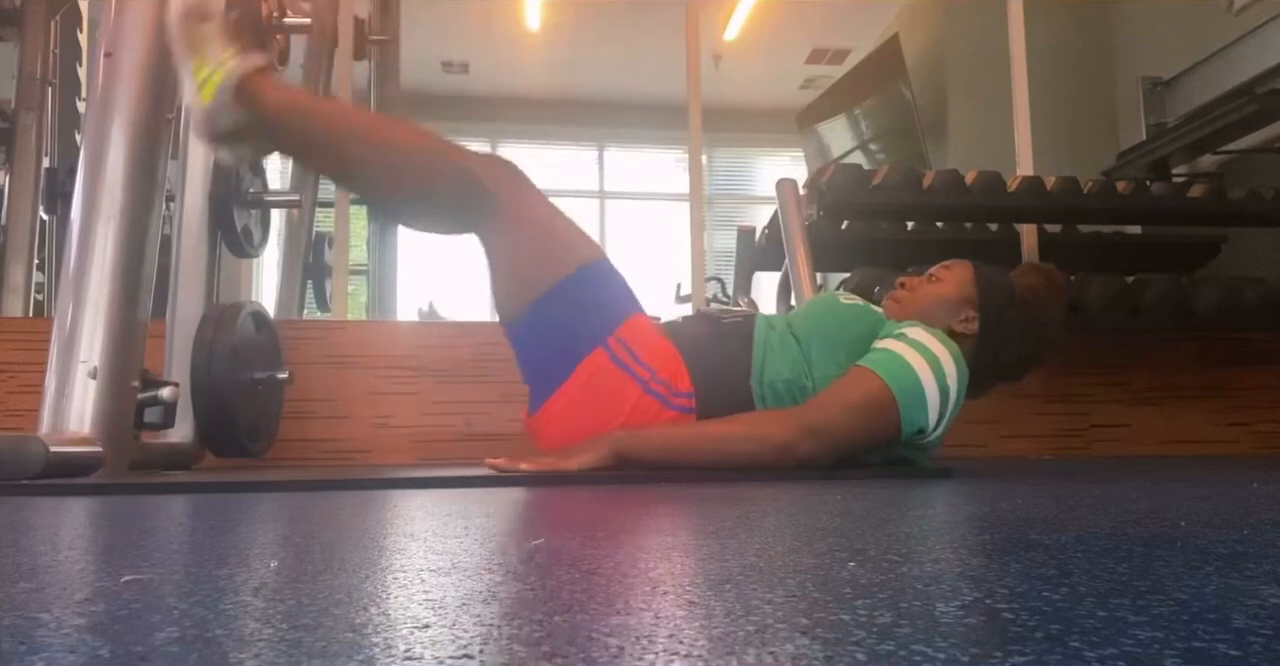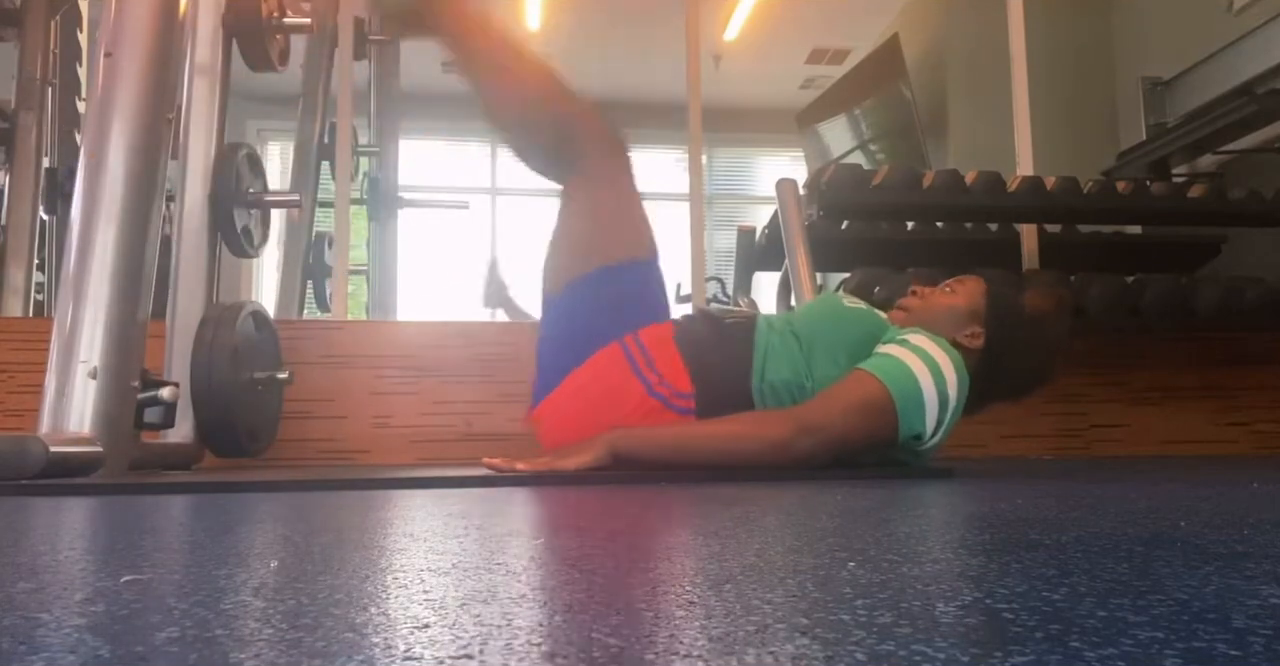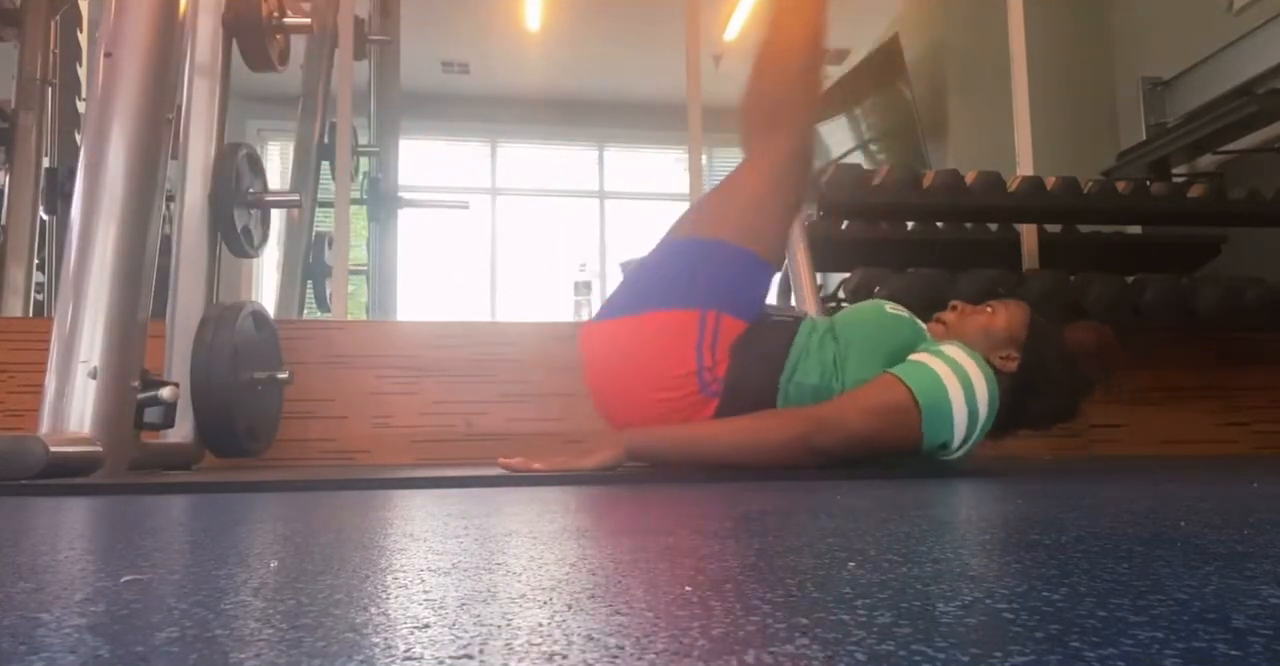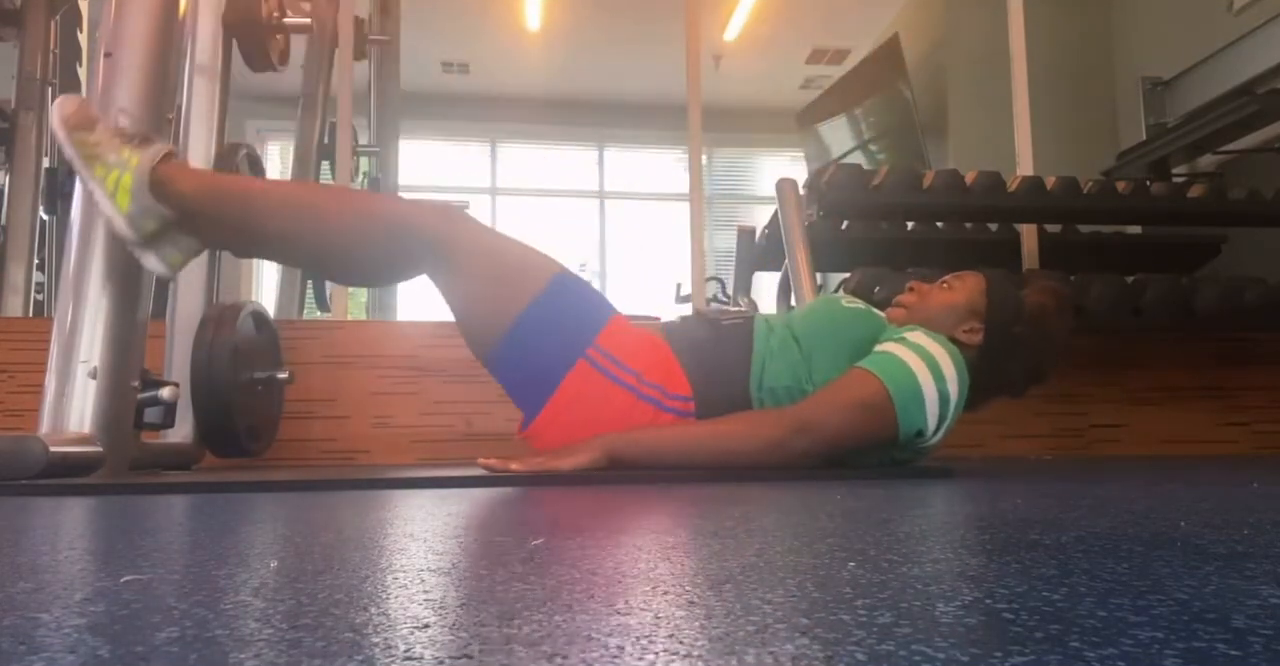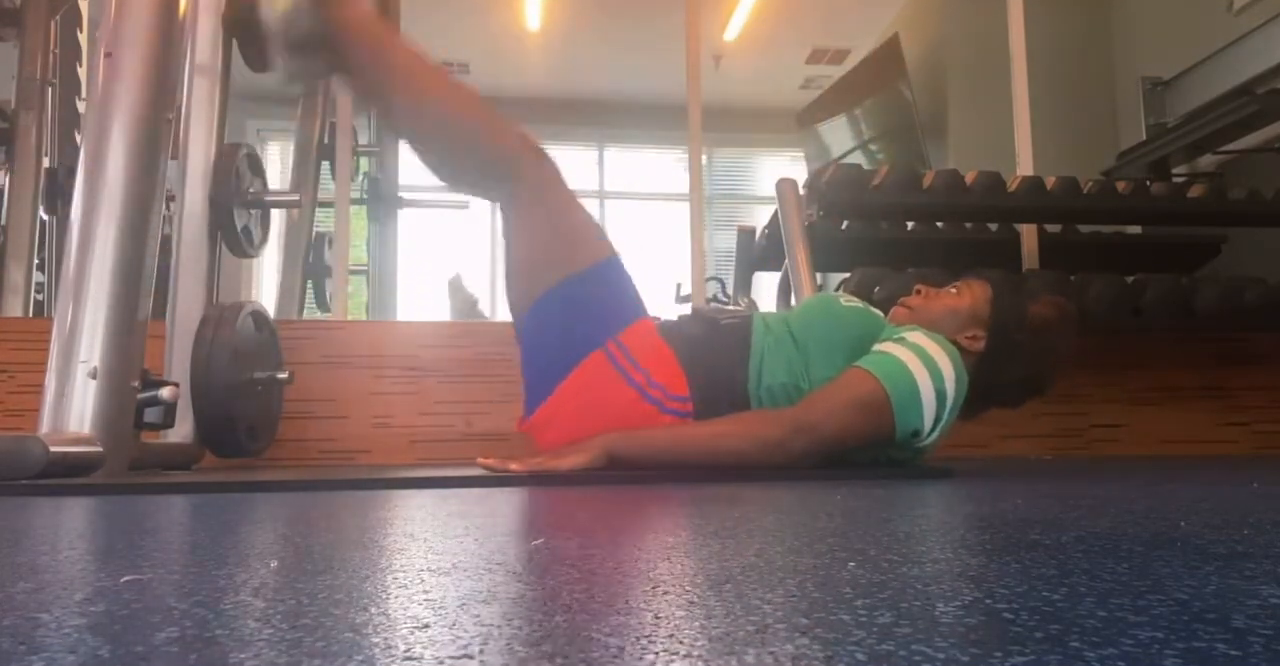
dt=1s
person 1, frame 1
left shoulder: (926, 359)
right shoulder: (905, 345)
left elbow: (801, 435)
left wrist: (612, 445)
left hip: (645, 395)
right hip: (650, 390)
left knee: (492, 182)
right knee: (496, 194)
left ankle: (249, 97)
right ankle: (255, 105)
person 1, frame 2
left shoulder: (928, 371)
right shoulder: (911, 349)
left elbow: (795, 435)
left wrist: (613, 442)
left hip: (624, 396)
right hip: (645, 372)
left knee: (592, 152)
person 1, frame 3
left shoulder: (961, 379)
right shoulder: (945, 363)
left elbow: (820, 434)
left wrist: (629, 443)
right hip: (686, 366)
left knee: (783, 150)
person 1, frame 4
left shoulder: (926, 366)
right shoulder: (895, 346)
left elbow: (799, 433)
left wrist: (606, 447)
left hip: (648, 396)
right hip: (653, 377)
left knee: (431, 224)
right knee: (436, 232)
left ankle: (163, 186)
right ankle: (175, 201)
person 1, frame 5
left shoulder: (929, 367)
right shoulder: (865, 347)
left elbow: (801, 431)
left wrist: (609, 445)
left hip: (645, 402)
right hip: (659, 383)
left knee: (524, 175)
